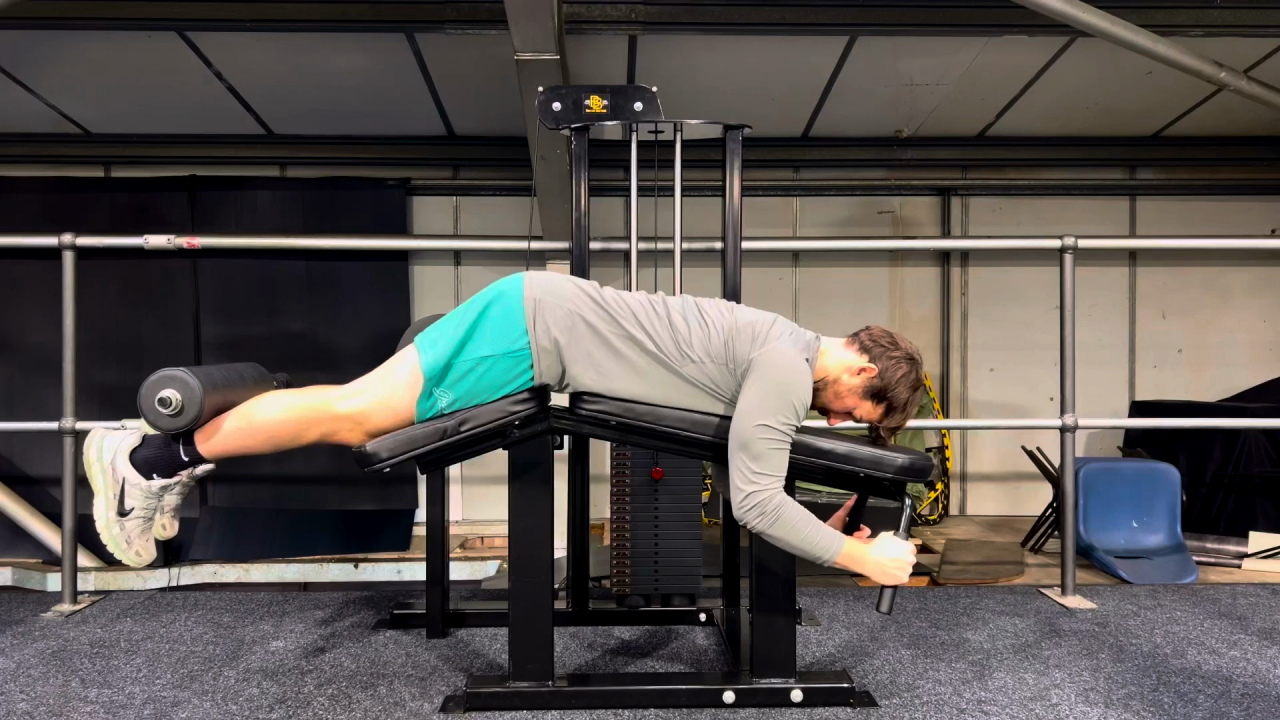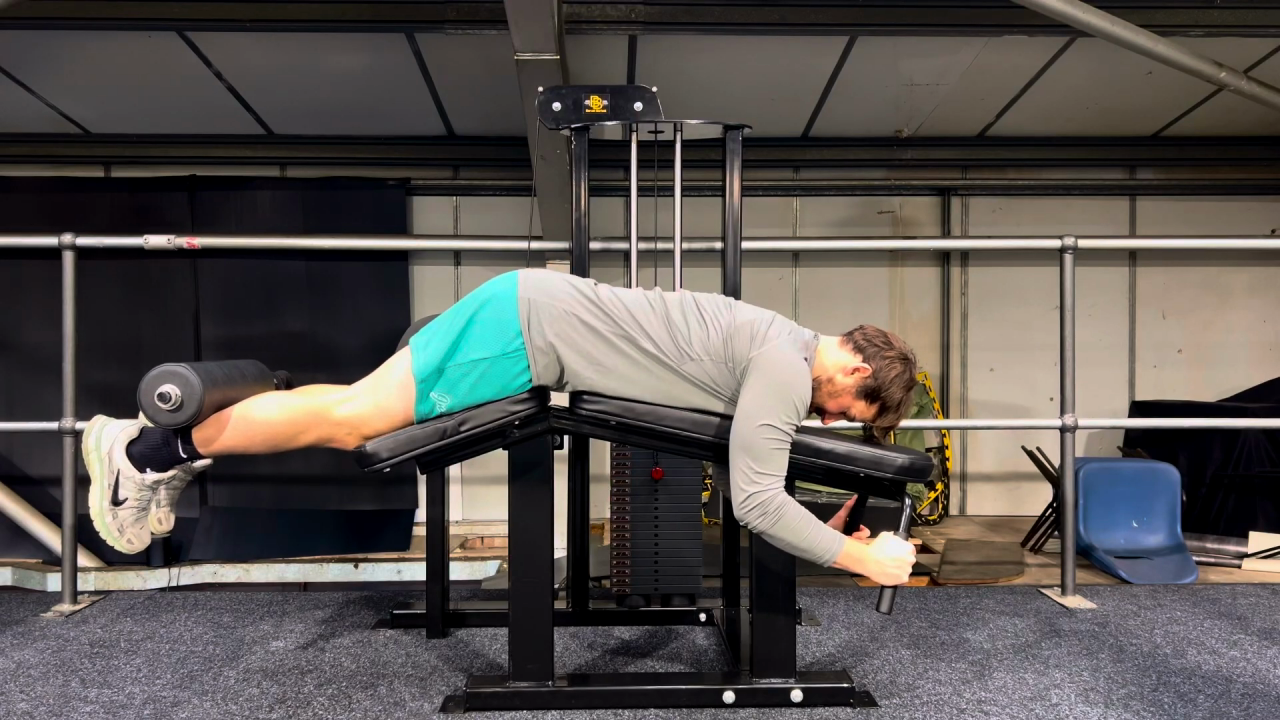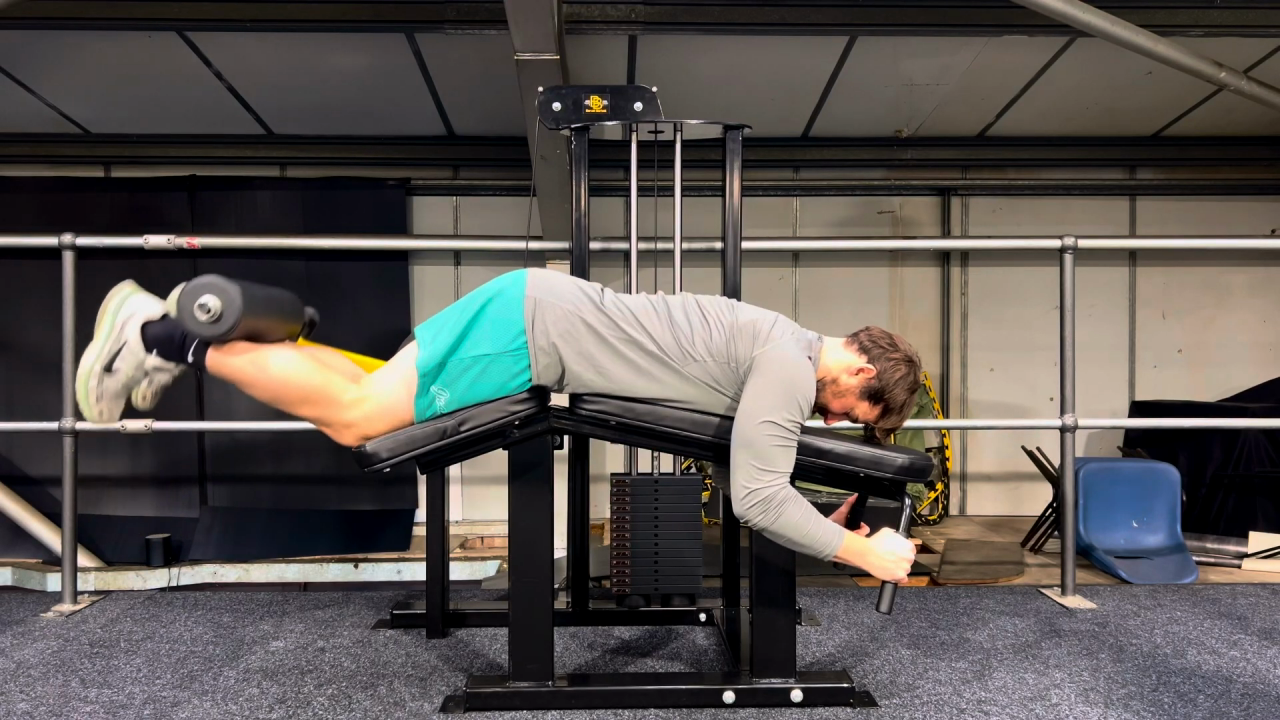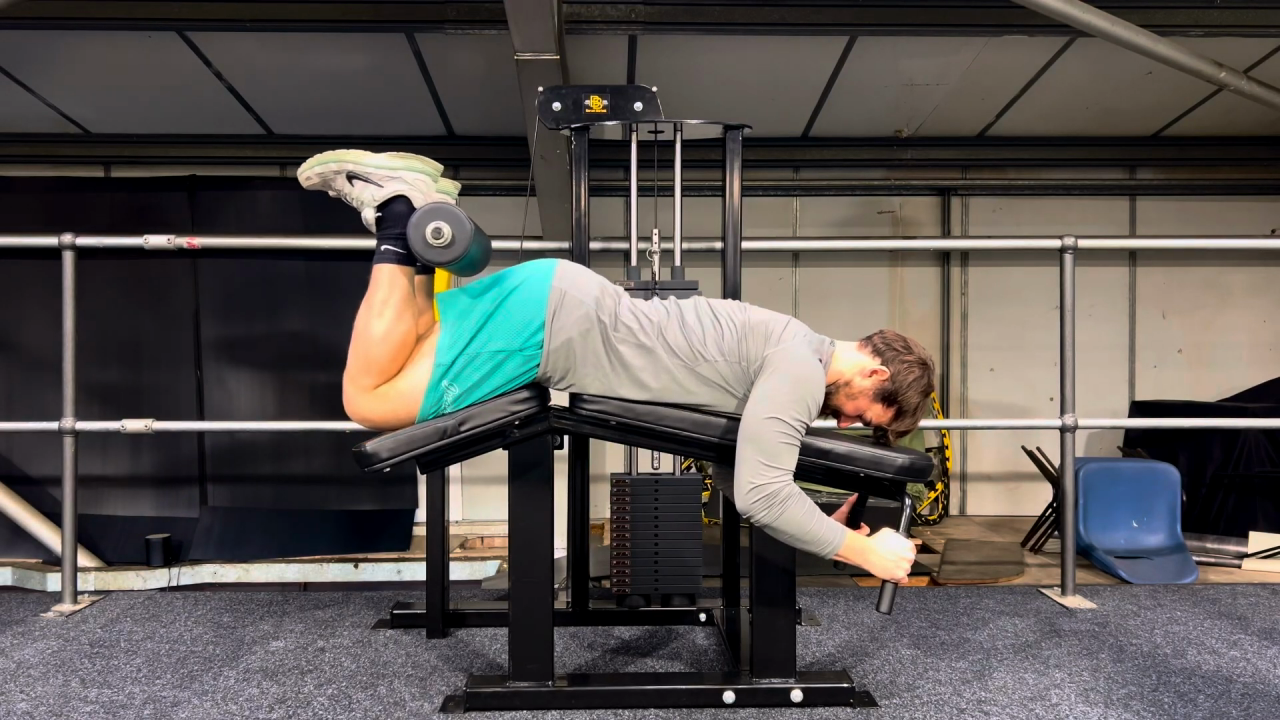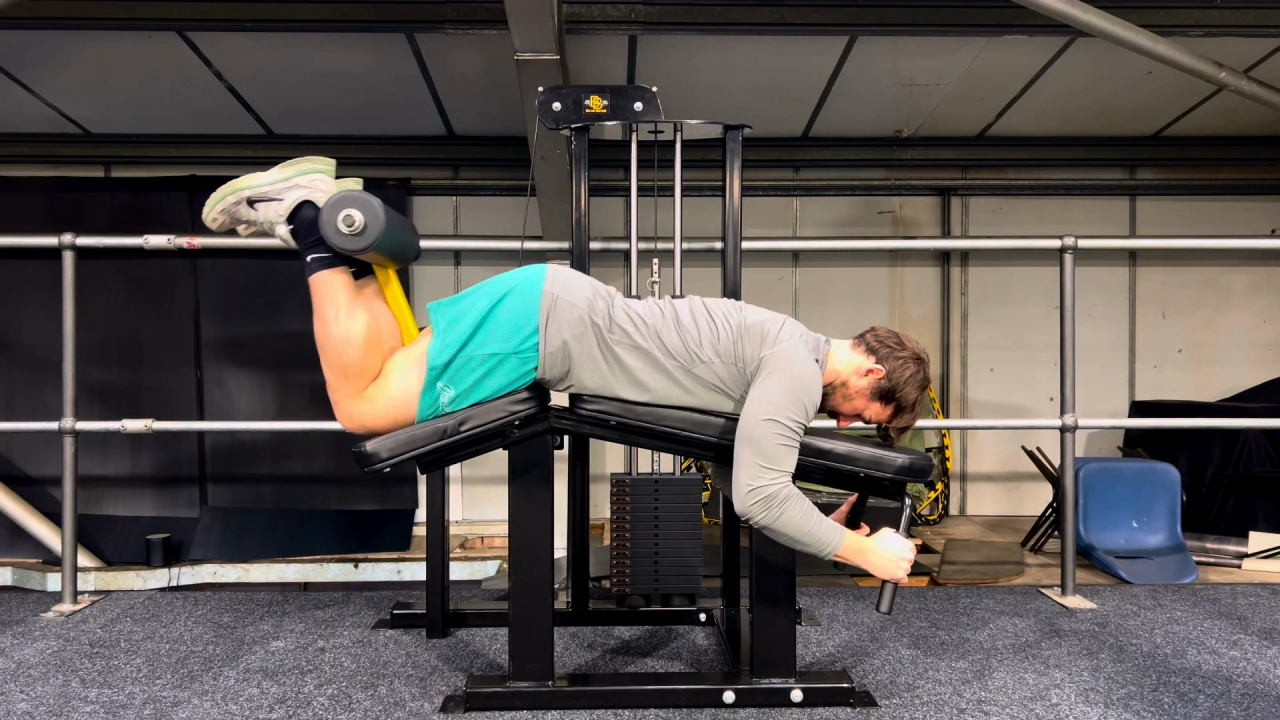
dt=1s
person 1, frame 1
left shoulder: (783, 357)
right shoulder: (787, 365)
left elbow: (741, 475)
right elbow: (755, 501)
left wrist: (828, 521)
right wrist: (863, 557)
left hip: (542, 328)
right hip: (533, 325)
left knee: (361, 420)
right knee: (352, 414)
left ankle: (181, 455)
right ankle: (150, 457)
person 1, frame 2
left shoulder: (782, 351)
right shoulder: (785, 367)
left elbow: (749, 470)
right elbow: (755, 501)
left wrist: (825, 521)
right wrist: (861, 559)
left hip: (539, 318)
right hip: (530, 327)
left knee: (356, 415)
right knee: (347, 419)
left ankle: (174, 445)
right ankle: (151, 450)
person 1, frame 3
left shoulder: (781, 353)
right shoulder: (791, 368)
left elbow: (751, 474)
right elbow: (757, 499)
left wrist: (823, 520)
right wrist: (859, 552)
left hip: (539, 313)
right hip: (533, 326)
left knee: (357, 401)
right knee: (350, 413)
left ankle: (186, 325)
right ankle: (172, 333)
person 1, frame 4
left shoulder: (786, 354)
right shoulder: (801, 368)
left elbow: (737, 471)
right elbow: (760, 493)
left wrist: (824, 526)
right wrist: (863, 551)
left hip: (559, 305)
right hip: (547, 315)
left knee: (388, 375)
right knee: (368, 399)
left ankle: (411, 215)
right ankle: (399, 213)
person 1, frame 5
left shoulder: (783, 352)
right shoulder: (798, 368)
left elbow: (733, 464)
right elbow: (758, 496)
left wrist: (821, 520)
right wrist: (860, 550)
left hip: (550, 308)
right hip: (541, 319)
left knee: (378, 386)
right knee: (363, 405)
left ankle: (339, 237)
right ankle: (309, 223)
